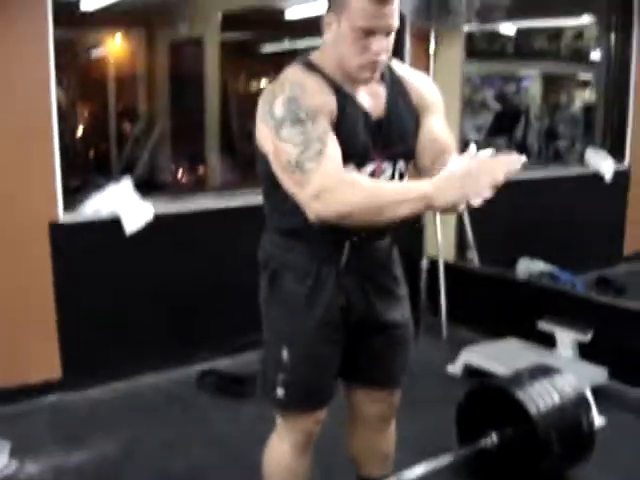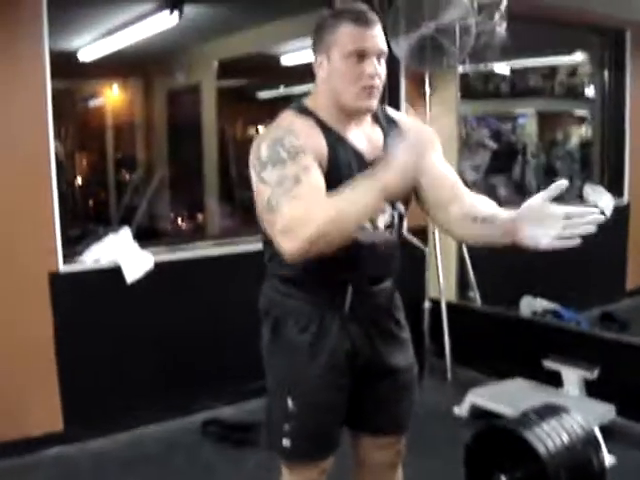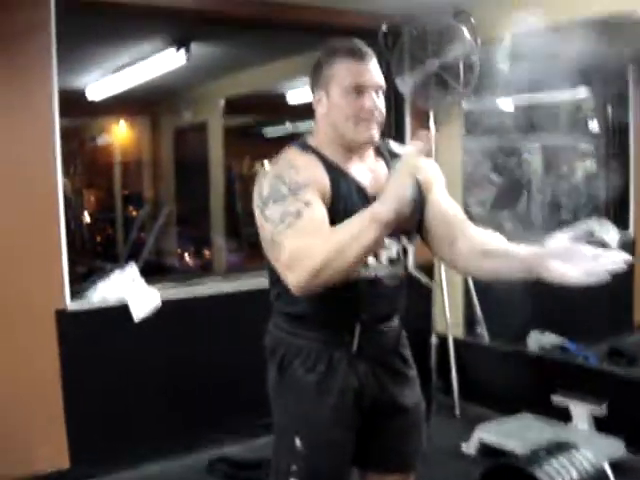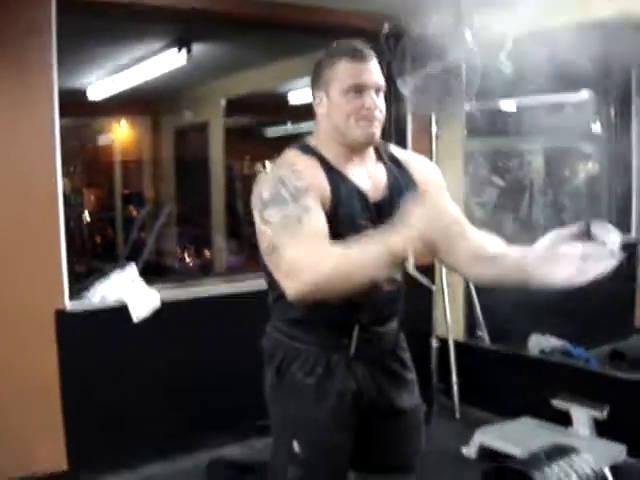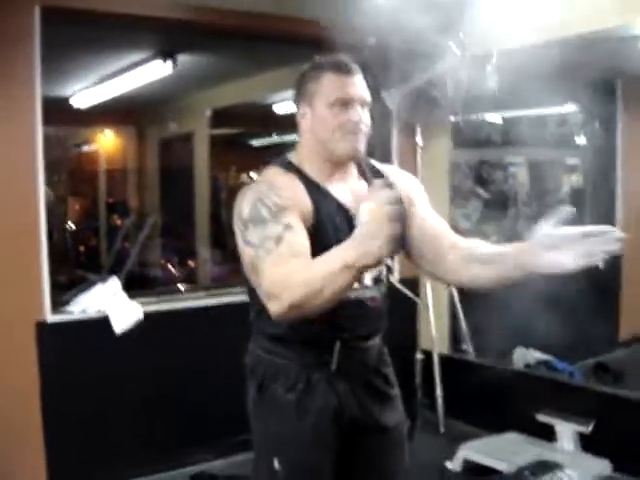
dt=0.4s
person 1, frame 1
left shoulder: (414, 90)
right shoulder: (296, 96)
left elbow: (446, 167)
right elbow: (323, 199)
left wrist: (470, 180)
right wrist: (434, 191)
left hip: (377, 264)
right hip: (306, 275)
left knee: (380, 407)
right knee: (300, 422)
person 1, frame 2
left shoulder: (409, 131)
right shoulder: (290, 137)
left elbow: (458, 209)
right elbow: (297, 237)
left wrist: (516, 224)
right wrist: (387, 179)
left hip: (380, 307)
right hip: (308, 317)
person 1, frame 3
left shoulder: (415, 167)
right shoulder: (293, 174)
left elbow: (463, 243)
right elbow: (303, 273)
left wrist: (539, 260)
right wrist: (385, 210)
left hip: (387, 345)
right hip: (313, 357)
person 1, frame 4
left shoulder: (411, 168)
right shoulder: (292, 177)
left elbow: (465, 248)
right elbow: (302, 278)
left wrist: (530, 264)
right wrist: (398, 241)
left hip: (384, 350)
right hip: (311, 360)
person 1, frame 5
left shoulder: (395, 183)
right shoulder: (273, 193)
left elbow: (451, 259)
right elbow: (285, 298)
left wrist: (530, 256)
right wrist: (359, 250)
left hip: (369, 368)
right hip: (293, 378)
